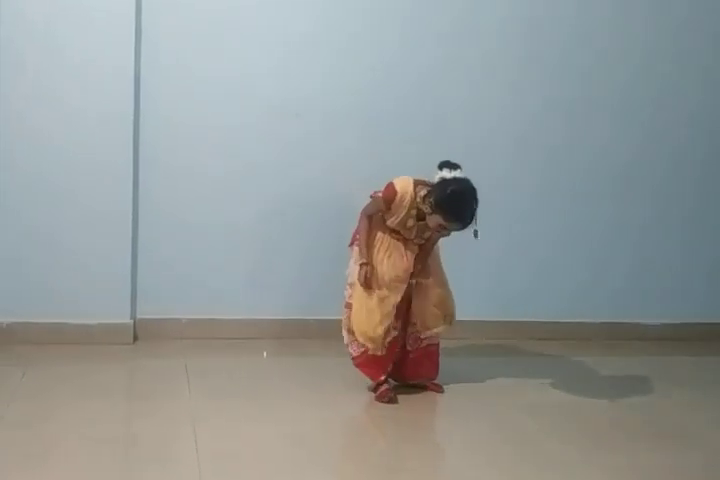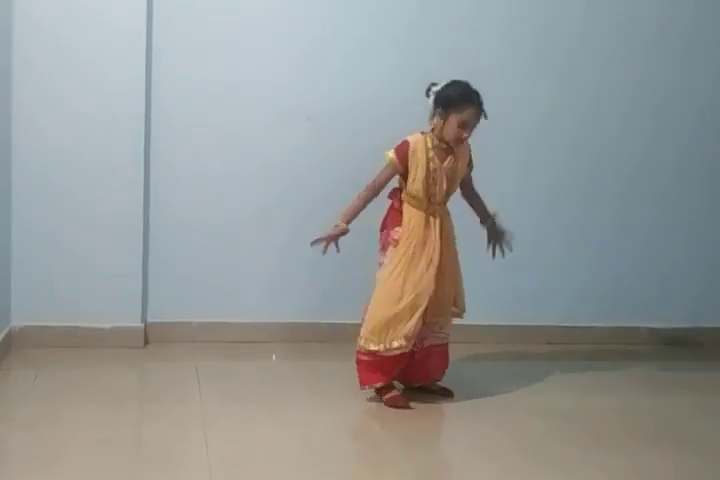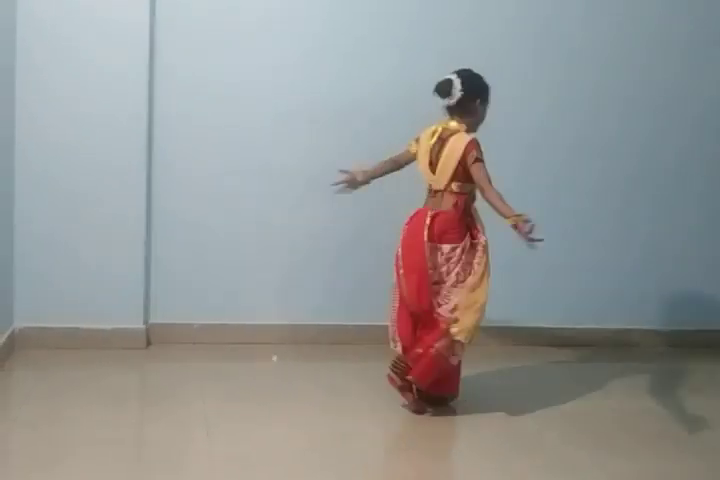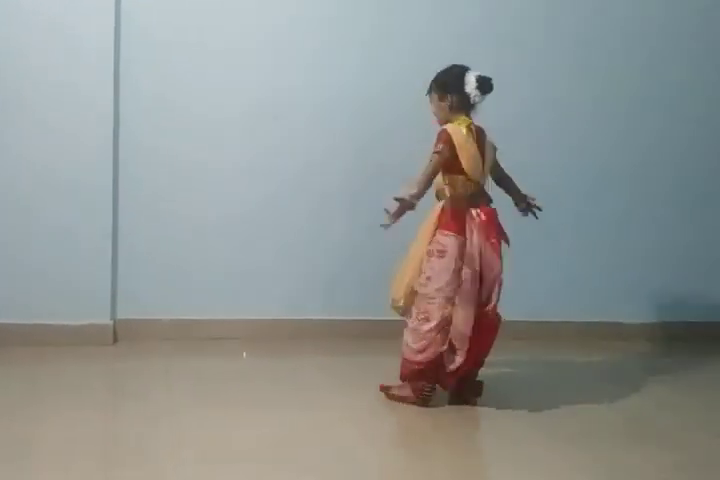
dt=0.5s
person 1, frame 1
left shoulder: (444, 217)
right shoulder: (400, 191)
left elbow: (426, 249)
right elbow: (366, 215)
left wrist: (412, 282)
right wrist: (364, 260)
left hip: (413, 249)
right hip: (380, 241)
left knee: (429, 305)
right knee: (373, 310)
left ankle: (417, 372)
right ankle: (379, 376)
person 1, frame 2
left shoulder: (462, 153)
right shoulder: (411, 147)
left elbow: (468, 190)
right elbow: (375, 186)
left wrist: (490, 223)
right wrist: (343, 223)
left hip: (438, 233)
right hip: (405, 231)
left knee: (437, 305)
right knee: (397, 305)
left ankle: (422, 375)
right ankle: (383, 379)
person 1, frame 3
left shoulder: (427, 137)
right shoulder: (467, 144)
left elbow: (392, 162)
right elbow: (486, 188)
left wrist: (361, 176)
right wrist: (515, 219)
left hip: (420, 227)
right hip: (453, 232)
left knee: (421, 309)
right knee: (456, 312)
left ankle: (431, 386)
right ankle: (408, 374)
person 1, frame 4
left shoulder: (449, 136)
right shoulder: (484, 138)
left elbow: (430, 171)
right elbow: (497, 174)
left wrist: (411, 198)
right wrist: (520, 198)
left hip: (454, 227)
right hip: (483, 226)
left knee: (432, 304)
right knee: (475, 307)
left ankle: (416, 383)
right ankle: (464, 381)
